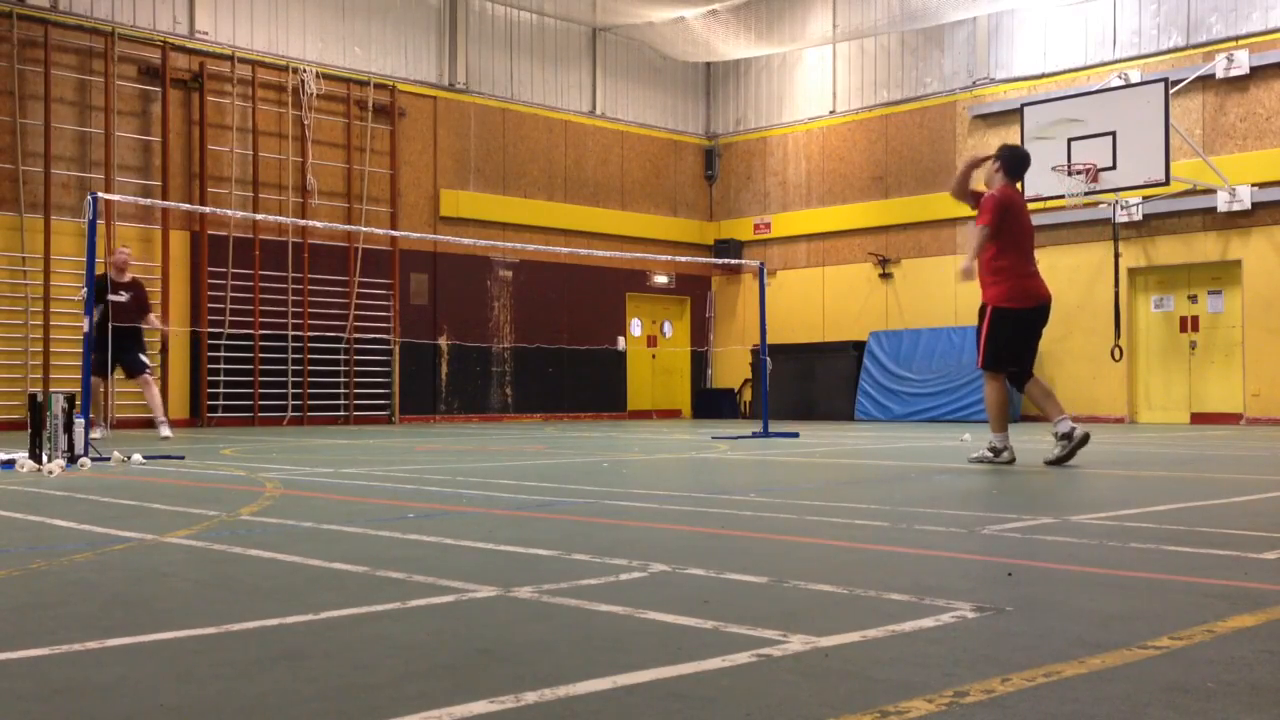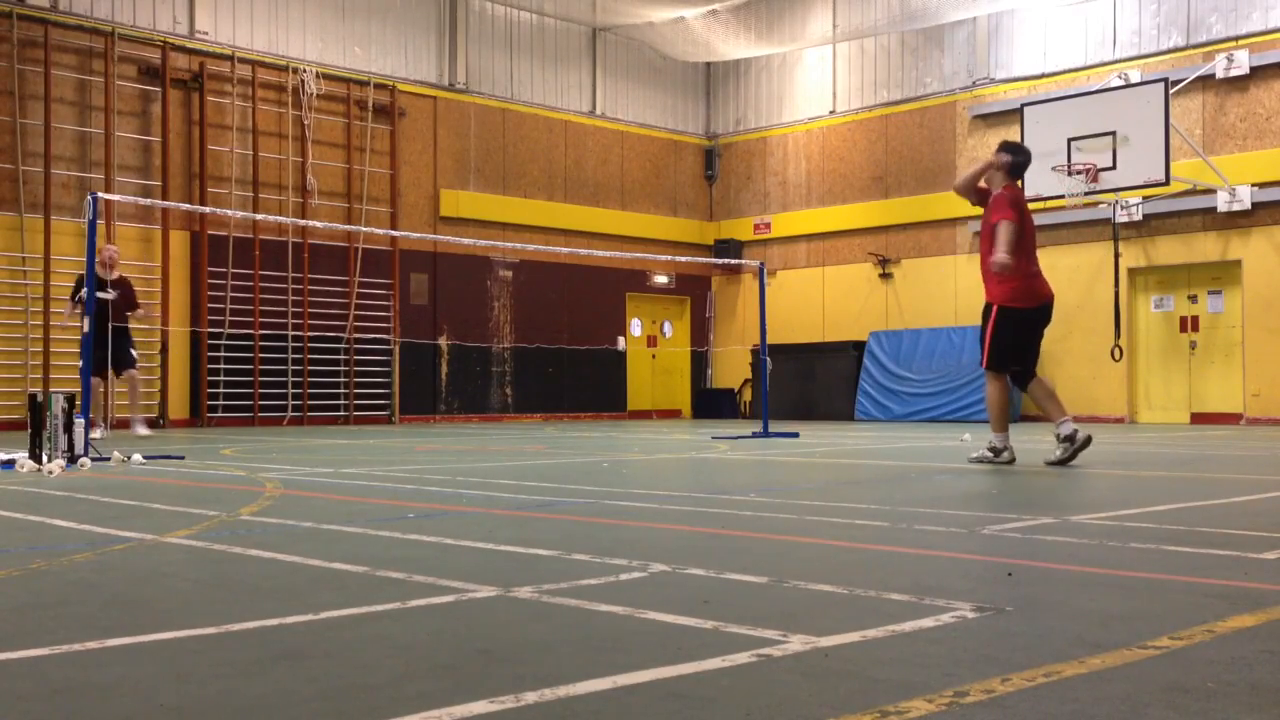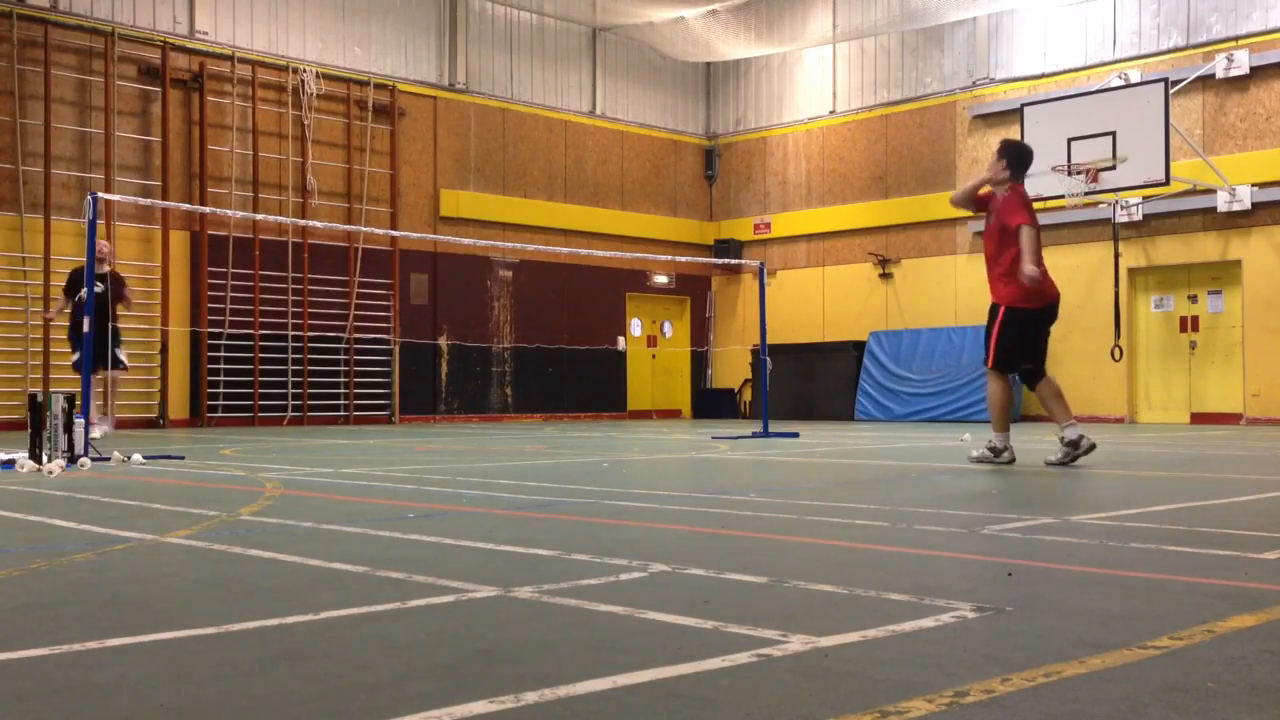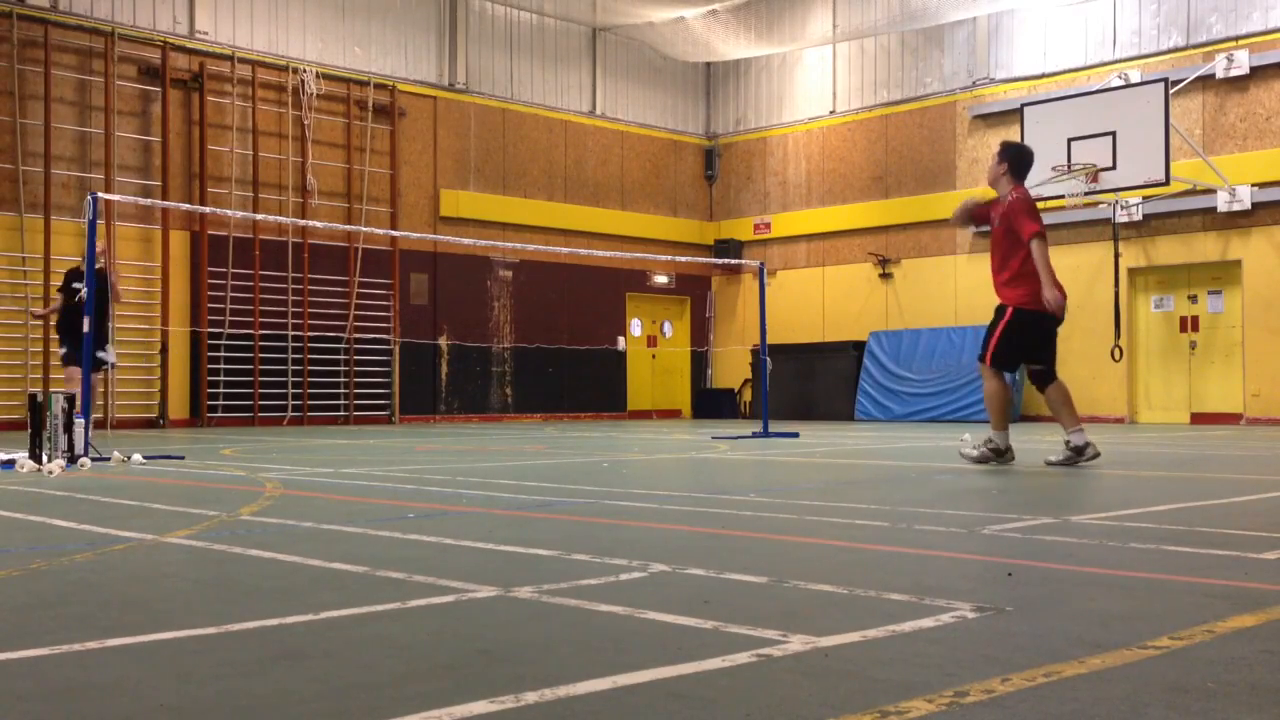
dt=0.1s
person 1, frame 1
left shoulder: (998, 197)
right shoulder: (1008, 198)
left elbow: (984, 229)
right elbow: (957, 191)
left wrist: (971, 259)
right wrist: (970, 164)
left hip: (1006, 300)
right hip: (1033, 299)
left knee: (993, 372)
right knee: (1020, 373)
left ankle: (999, 446)
right ankle: (1067, 428)
person 1, frame 2
left shoulder: (1004, 195)
right shoulder: (1005, 196)
left elbow: (1007, 225)
right elbow: (961, 188)
left wrist: (1002, 252)
right wrist: (986, 164)
left hip: (1010, 299)
right hip: (1035, 299)
left knee: (995, 371)
right knee: (1023, 373)
left ankle: (1000, 446)
right ankle: (1068, 431)
person 1, frame 3
left shoulder: (1011, 196)
right shoulder: (998, 197)
left elbow: (1025, 230)
right elbow: (958, 200)
left wrist: (1029, 263)
right wrist: (984, 180)
left hip: (1017, 300)
right hip: (1033, 299)
left knee: (997, 370)
right knee: (1031, 372)
left ankle: (1000, 446)
right ankle: (1074, 437)
person 1, frame 4
left shoulder: (1016, 201)
right shoulder: (1001, 204)
left elbow: (1036, 240)
right elbow: (959, 219)
left wrist: (1048, 286)
right wrist: (968, 207)
left hip: (1023, 302)
right hip: (1036, 302)
left knee: (990, 366)
right knee: (1042, 373)
left ankle: (998, 444)
right ankle: (1079, 442)
person 2, frame 1
left shoulder: (137, 286)
right shoulder: (99, 282)
left elbow: (147, 314)
left wrist: (159, 326)
left hip: (132, 341)
right hip: (104, 341)
left knee: (145, 378)
right knee: (93, 382)
left ankle: (162, 423)
right ankle: (99, 425)
person 2, frame 2
left shoulder: (124, 283)
right shoulder: (85, 279)
left elbow: (135, 310)
right elbow: (73, 304)
left wrist: (141, 314)
right wrist: (67, 315)
left hip: (120, 338)
right hip: (94, 339)
left knee: (132, 374)
right knee: (93, 382)
left ankle: (137, 421)
right ankle: (98, 425)
person 2, frame 3
left shoulder: (114, 277)
right shoulder: (77, 274)
left elbow: (127, 303)
right elbow: (66, 299)
left wrist: (126, 294)
right wrist: (53, 313)
left hip: (107, 334)
right hip: (81, 334)
left knee: (113, 376)
left ankle: (108, 418)
right ankle: (93, 424)
person 2, frame 4
left shoulder: (105, 275)
right shoulder: (71, 273)
left elbow: (116, 299)
left wrist: (113, 279)
right wrist: (44, 312)
left hip: (96, 333)
right hip: (70, 332)
left knee: (91, 378)
right knee: (72, 373)
left ankle: (86, 417)
